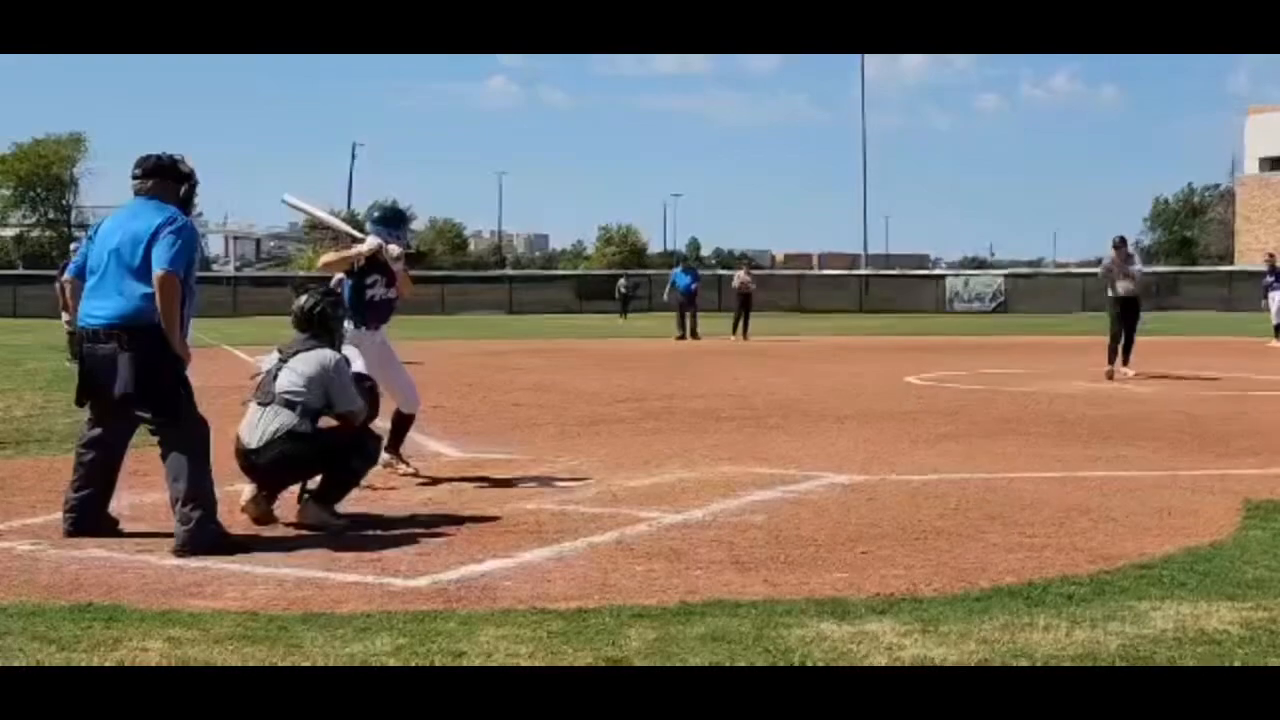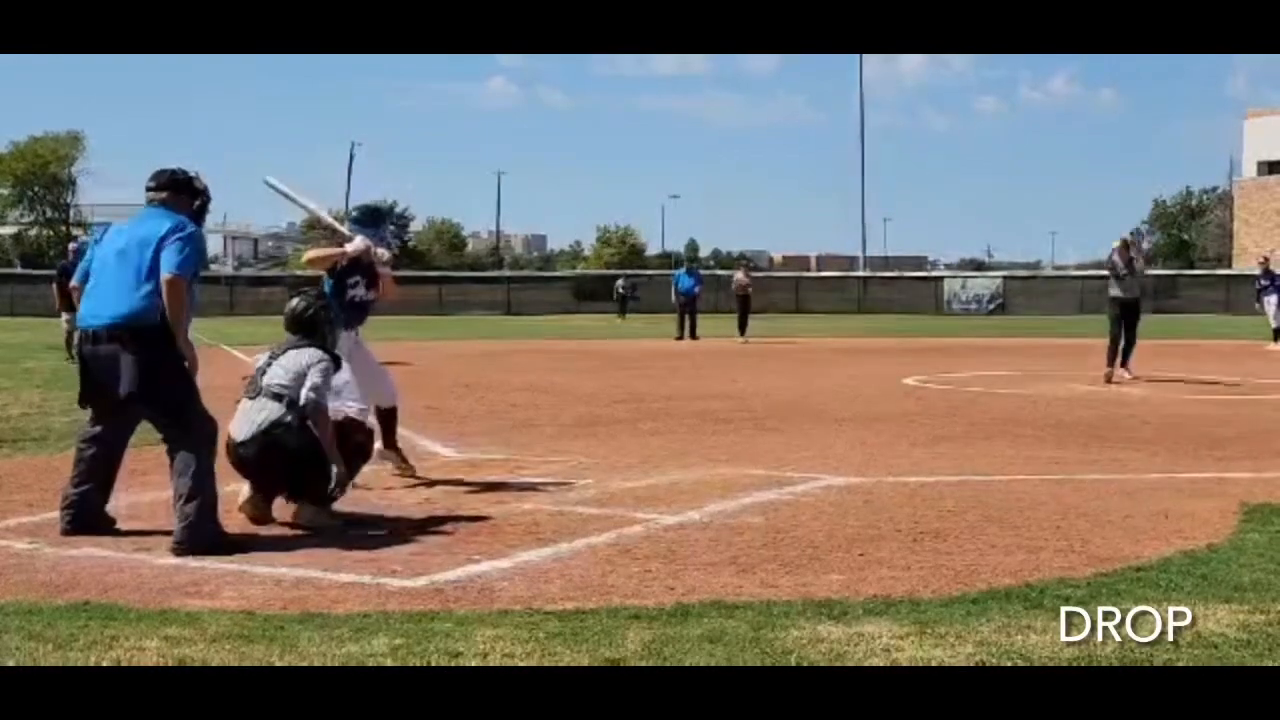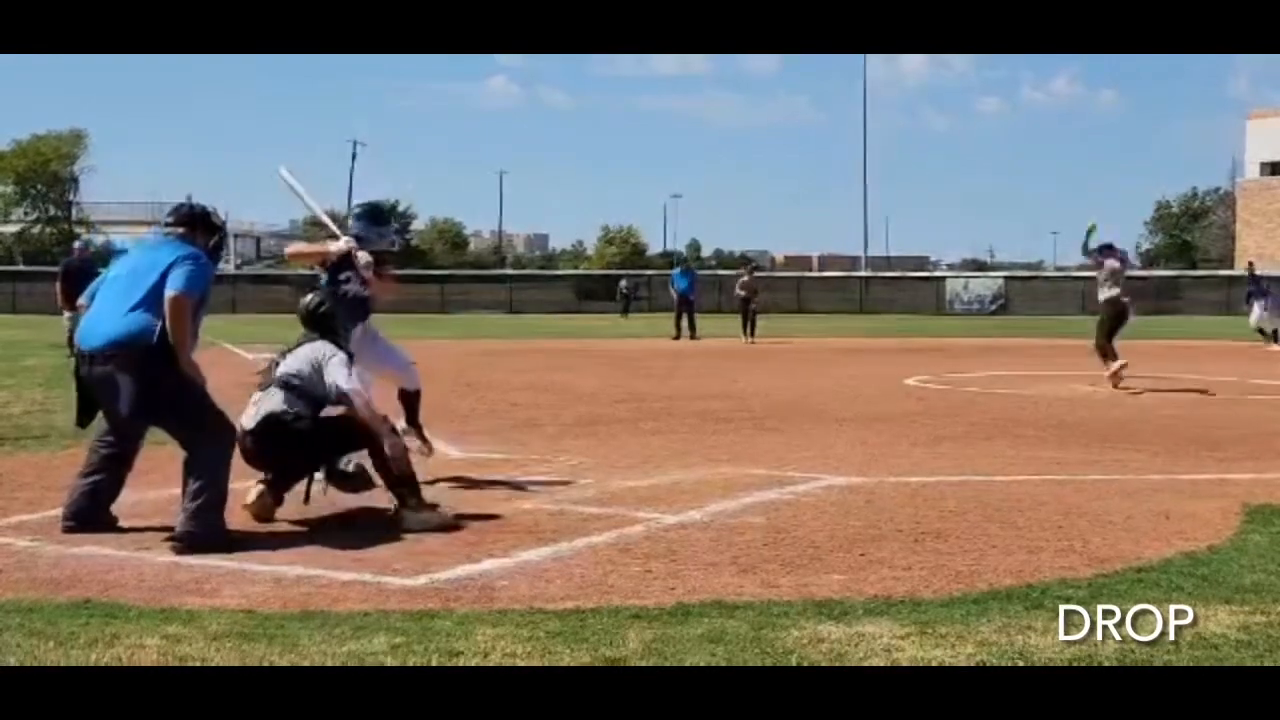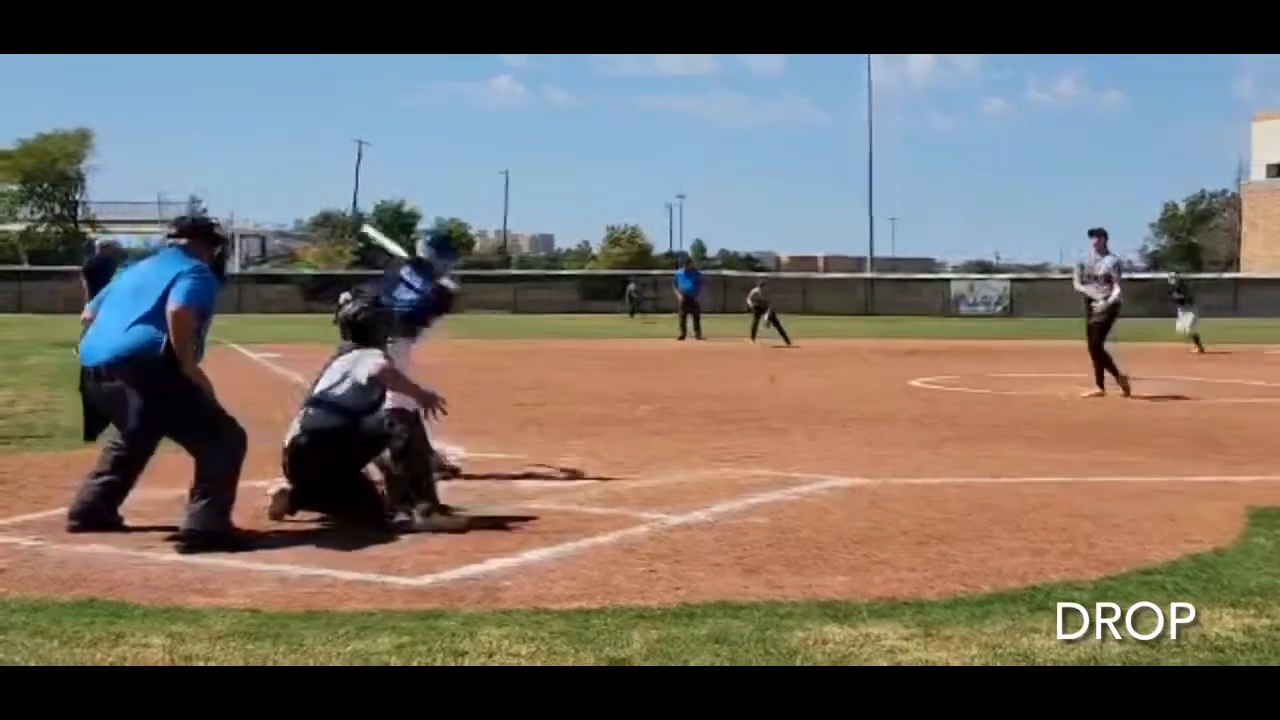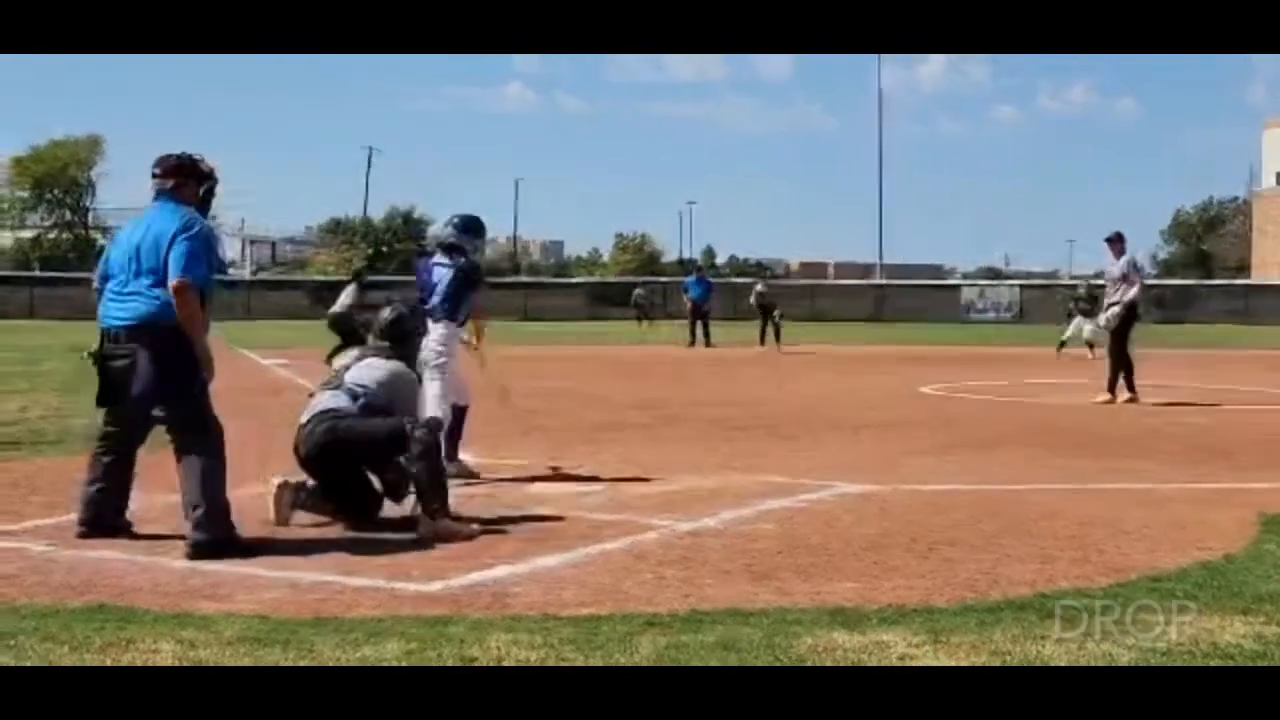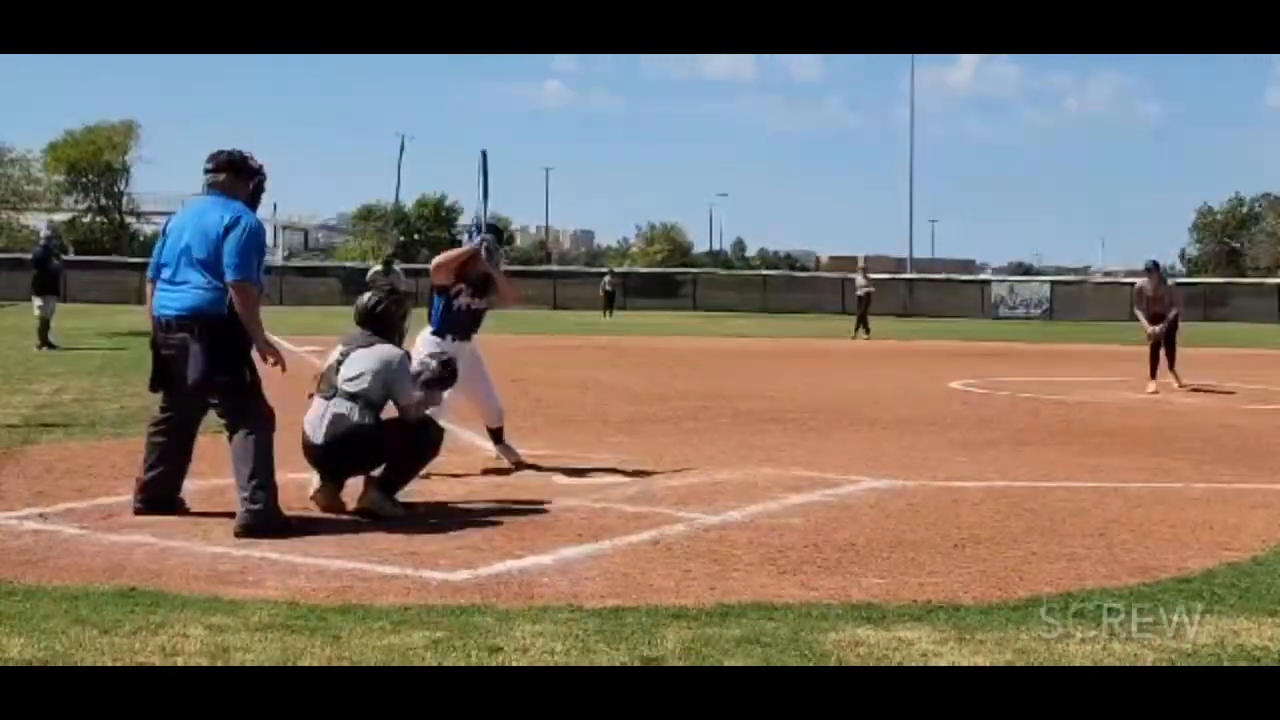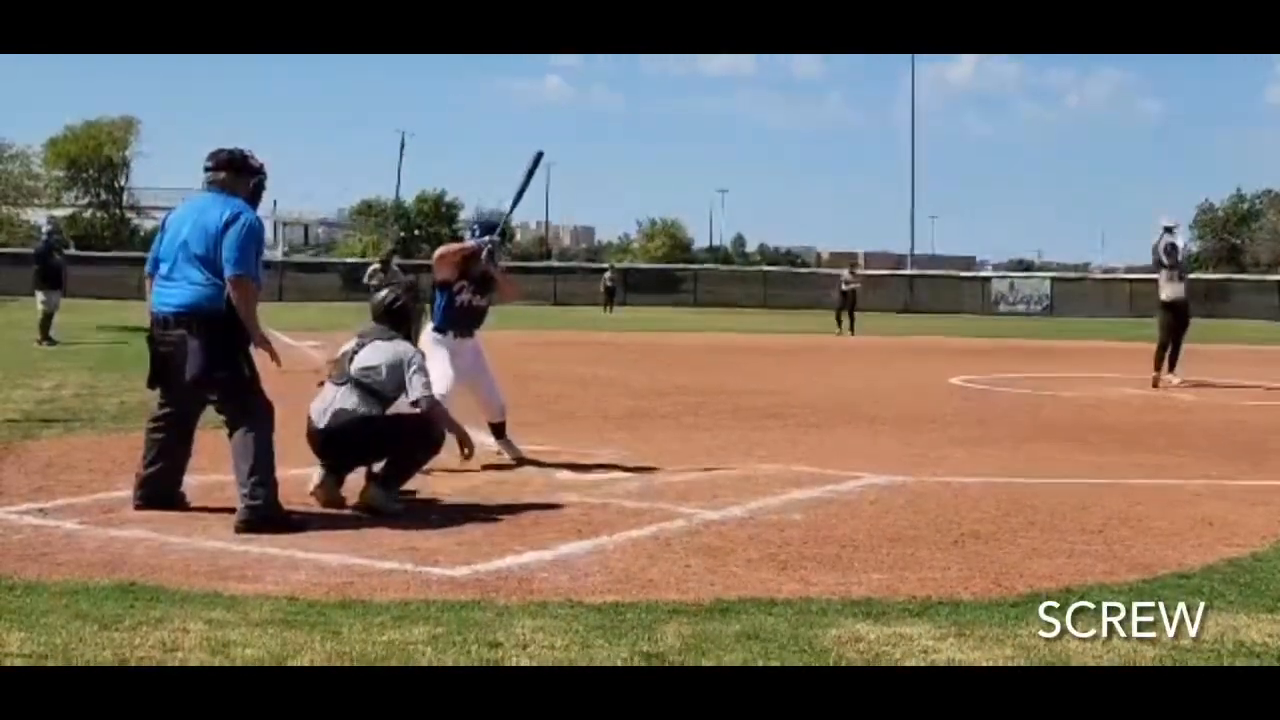
dt=0.7s
person 1, frame 1
left shoulder: (107, 224)
right shoulder: (174, 223)
left elbow: (72, 280)
right elbow: (164, 279)
left wrist: (86, 330)
right wrist: (175, 340)
left hip: (96, 343)
right hip: (141, 344)
left knee: (104, 430)
right knee: (184, 433)
left ankle: (82, 515)
right ankle: (196, 531)
person 1, frame 2
left shoulder: (116, 230)
right shoulder: (183, 229)
left elbow: (77, 284)
right elbow: (172, 281)
right wrist: (182, 340)
left hip: (93, 343)
right hip: (140, 342)
left knee: (104, 429)
right knee: (192, 431)
left ankle: (80, 513)
right ankle: (195, 530)
person 1, frame 3
left shoulder: (133, 255)
right shoulder: (194, 259)
left elbow: (85, 302)
right elbow: (176, 299)
right wrist: (184, 359)
left hip: (89, 357)
right hip: (138, 358)
left knee: (121, 431)
right knee: (212, 435)
left ankle: (83, 511)
right ankle: (198, 528)
person 1, frame 4
left shoulder: (136, 269)
right shoulder: (196, 272)
left elbow: (89, 314)
right elbow: (178, 311)
right wrist: (190, 367)
left hip: (94, 372)
right hip: (141, 370)
left knee: (136, 436)
right knee: (224, 438)
left ankle: (90, 510)
right ankle: (203, 527)
person 1, frame 5
left shoulder: (130, 227)
right shoulder: (191, 226)
left elbow: (100, 284)
right elbow: (180, 288)
right wrist: (201, 346)
left hip: (116, 340)
right hip: (160, 340)
left knee: (119, 431)
right knee: (198, 435)
left ankle: (97, 516)
right ankle: (210, 534)
person 1, frame 6
left shoulder: (180, 217)
right shoulder: (242, 220)
left elbow: (152, 279)
right elbow: (239, 285)
left wrist: (159, 330)
right wrist: (259, 338)
left hip: (170, 329)
right hip: (211, 332)
left knee: (174, 415)
right knee: (250, 418)
left ankle: (154, 494)
right ankle: (257, 511)
person 1, frame 7
left shoulder: (178, 213)
right shoulder: (240, 217)
left elbow: (151, 273)
right elbow: (237, 281)
right wrist: (254, 332)
left hip: (167, 326)
right hip: (210, 328)
left knee: (173, 411)
right knee: (250, 414)
left ankle: (153, 489)
right ankle: (257, 507)
person 2, frame 1
left shoulder: (391, 261)
right shoulder: (361, 258)
left elbow: (405, 290)
right elbow: (324, 263)
left wrist: (398, 267)
right wrist: (362, 250)
left hip: (376, 338)
right hip: (349, 338)
left knee: (410, 399)
left ankle: (391, 452)
person 2, frame 2
left shoulder: (371, 262)
right shoulder: (342, 259)
left elbow: (385, 292)
right elbow: (309, 259)
left wrist: (384, 270)
right wrist: (349, 250)
left hip: (349, 338)
left knee: (386, 392)
left ankle: (389, 446)
person 2, frame 3
left shoulder: (377, 258)
right shoulder: (338, 254)
left elbow: (381, 290)
right elbow: (291, 252)
left wrist: (369, 274)
right wrist: (332, 249)
left hip: (361, 332)
left knee: (409, 374)
left ankle: (412, 426)
right ankle: (333, 463)
person 2, frame 4
left shoulder: (398, 272)
right shoulder: (442, 296)
right hip: (391, 351)
left knee: (410, 401)
right knee: (398, 411)
left ankle: (427, 454)
person 2, frame 5
left shoulder: (424, 264)
right shoulder: (471, 270)
right elbow: (474, 311)
right wrist: (478, 338)
left hip: (420, 335)
right hip: (439, 340)
left knee: (459, 397)
right knee: (435, 412)
left ankle: (451, 460)
person 2, frame 6
left shoulder: (487, 280)
right shoulder: (451, 273)
left elbow: (509, 298)
right elbow: (436, 264)
left wrist: (494, 269)
right wrist: (472, 247)
left hip: (465, 347)
right hip: (435, 344)
left knee: (490, 400)
right knee: (440, 396)
left ankle: (501, 445)
person 2, frame 7
left shoulder: (488, 277)
right shoulder: (452, 268)
left elbow: (509, 294)
right elbow: (439, 255)
left wrist: (492, 268)
right wrist: (476, 244)
left hip: (467, 342)
right hip: (438, 340)
left knee: (492, 395)
right knee: (441, 390)
left ankle: (502, 441)
person 3, frame 1
left shoulder: (277, 355)
right shoulder: (331, 358)
right elbow: (354, 417)
right wrist: (365, 397)
left hip: (246, 454)
right hip: (277, 456)
right knee: (367, 442)
left ankle: (262, 492)
right ankle: (318, 505)
person 3, frame 2
left shoulder: (273, 355)
right shoulder: (318, 357)
right elbow: (313, 410)
right wrist: (337, 462)
left hip: (238, 450)
right hip: (266, 446)
right knee: (359, 434)
left ankle: (260, 492)
right ankle: (313, 505)
person 3, frame 3
left shoulder: (296, 350)
right shoulder: (330, 352)
right elbow: (351, 396)
right wrist: (385, 438)
left hip: (251, 440)
right hip: (276, 434)
right knee: (379, 428)
left ankle: (269, 490)
right ankle: (412, 508)
person 3, frame 4
left shoulder: (347, 357)
right shoulder: (367, 355)
right elbow: (380, 371)
right wrist: (420, 394)
left hip: (302, 456)
right hip: (317, 450)
left knee: (372, 508)
left ankle: (293, 495)
person 3, frame 5
left shoulder: (354, 357)
right shoulder: (401, 373)
right elbow: (416, 429)
left hip: (308, 439)
right hip: (329, 434)
left knee: (364, 511)
right knee: (422, 432)
left ankle: (297, 493)
right ankle: (436, 518)
person 3, frame 6
left shoulder: (344, 347)
right shoulder: (393, 355)
right elbow: (410, 414)
right wrist: (429, 396)
left hip: (313, 446)
right hip: (344, 446)
right knee: (429, 431)
left ankle: (329, 483)
right ankle: (379, 492)
person 3, frame 7
left shoulder: (357, 341)
right shoulder: (407, 351)
right elbow: (427, 406)
right wrist: (460, 432)
left hip: (317, 434)
right hip: (347, 436)
right knee: (431, 431)
left ankle: (330, 474)
right ankle: (379, 488)
